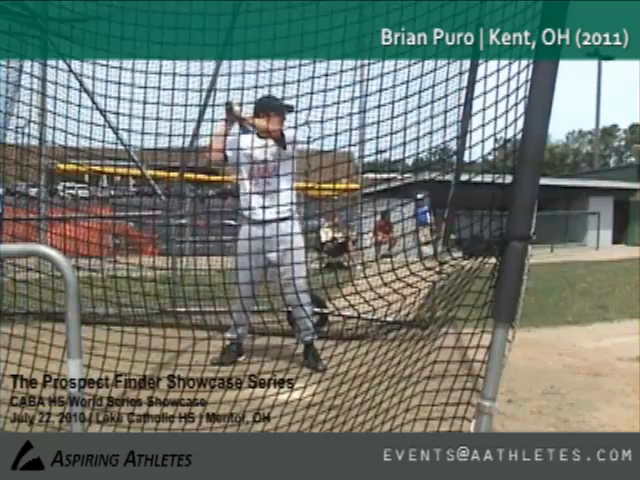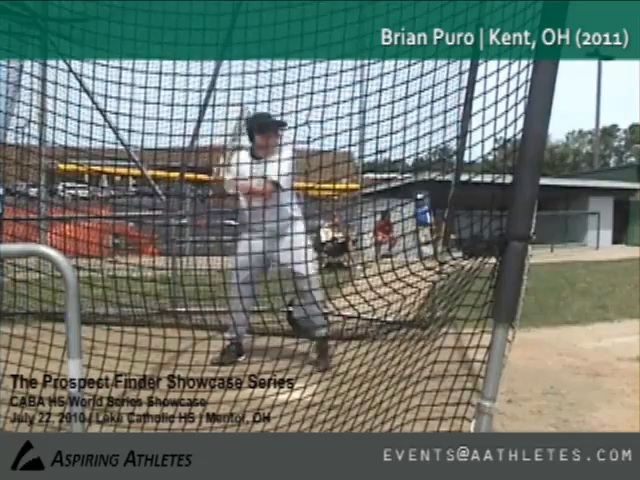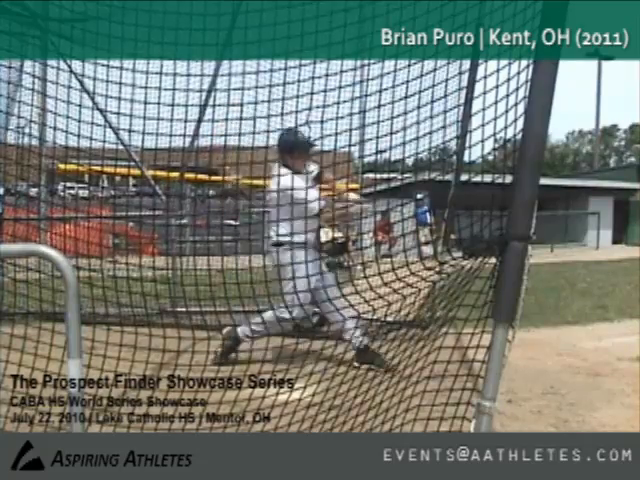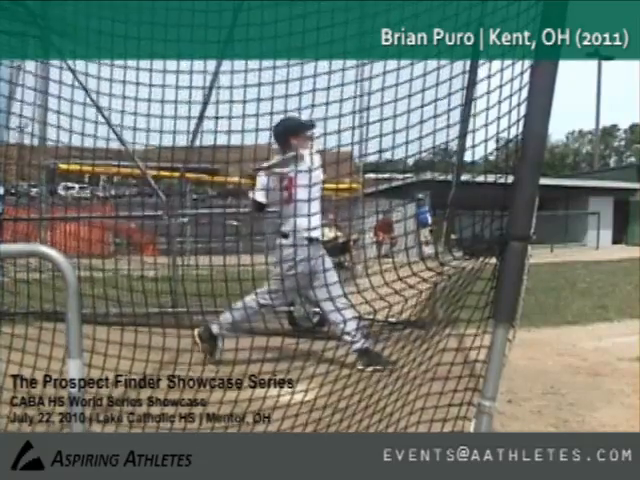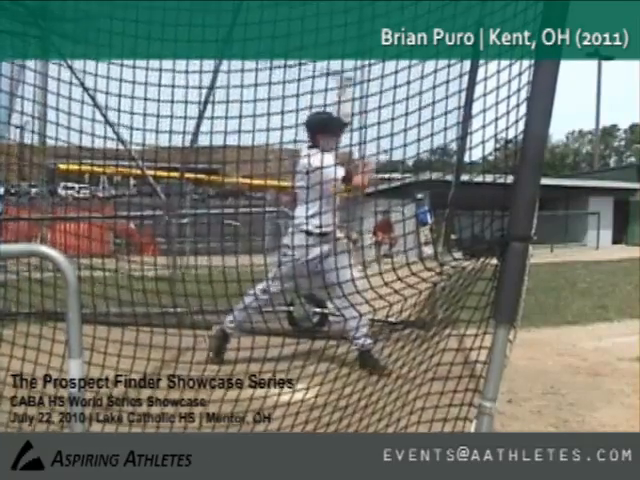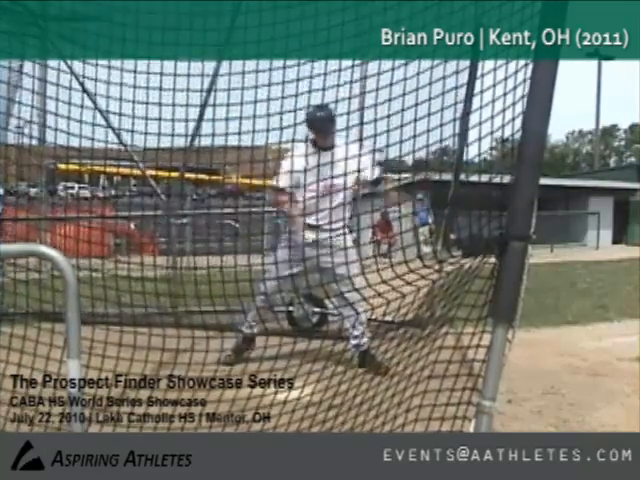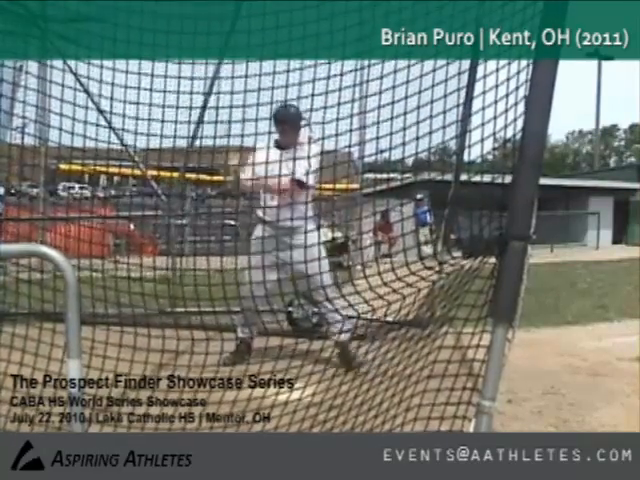
dt=0.4s
person 1, frame 1
left shoulder: (288, 139)
right shoulder: (242, 142)
left elbow: (272, 131)
right elbow: (215, 155)
left wrist: (242, 117)
right wrist: (228, 122)
left hip: (284, 225)
right hip: (251, 227)
left knee: (296, 285)
right knee: (244, 287)
left ankle: (308, 345)
right ankle: (235, 342)
person 1, frame 2
left shoulder: (285, 156)
right shoulder: (238, 159)
left elbow: (267, 191)
right elbow: (227, 193)
left wrist: (237, 186)
right wrist: (226, 183)
left hip: (289, 229)
right hip: (254, 233)
left knee: (307, 281)
right knee: (240, 286)
left ankle: (320, 340)
right ankle: (236, 343)
person 1, frame 3
right shoulder: (287, 182)
left elbow: (319, 177)
right elbow: (320, 213)
left hip: (308, 246)
right hip: (290, 250)
left knee: (331, 295)
right knee: (295, 311)
left ankle: (360, 347)
right ankle: (237, 336)
person 1, frame 4
left shoulder: (268, 170)
right shoulder: (312, 159)
left elbow: (258, 207)
right hip: (299, 244)
left knee: (333, 296)
right knee: (269, 297)
left ankle: (362, 349)
right ankle: (212, 333)
person 1, frame 5
left shoulder: (319, 153)
right shoulder: (317, 161)
right elbow: (356, 183)
right wrist: (367, 171)
left hip: (330, 236)
right hip: (304, 239)
left knee: (347, 291)
right knee: (269, 290)
left ankle: (364, 350)
right ankle: (225, 332)
person 1, frame 6
left shoulder: (352, 152)
right shoulder: (297, 156)
left elbow: (374, 180)
right elbow: (282, 196)
right wrist: (297, 222)
left hip: (336, 234)
right hip: (301, 232)
left knee: (347, 292)
right knee: (272, 285)
left ankle: (362, 350)
right ankle: (247, 337)
person 1, frame 7
left shoulder: (310, 151)
right shoulder: (262, 153)
left elbow: (294, 187)
right elbow: (244, 186)
left wrist: (259, 183)
right wrist: (242, 184)
left hip: (302, 231)
right hip: (267, 230)
left knee: (321, 286)
right knee: (251, 289)
left ankle: (343, 342)
right ankle: (244, 343)
